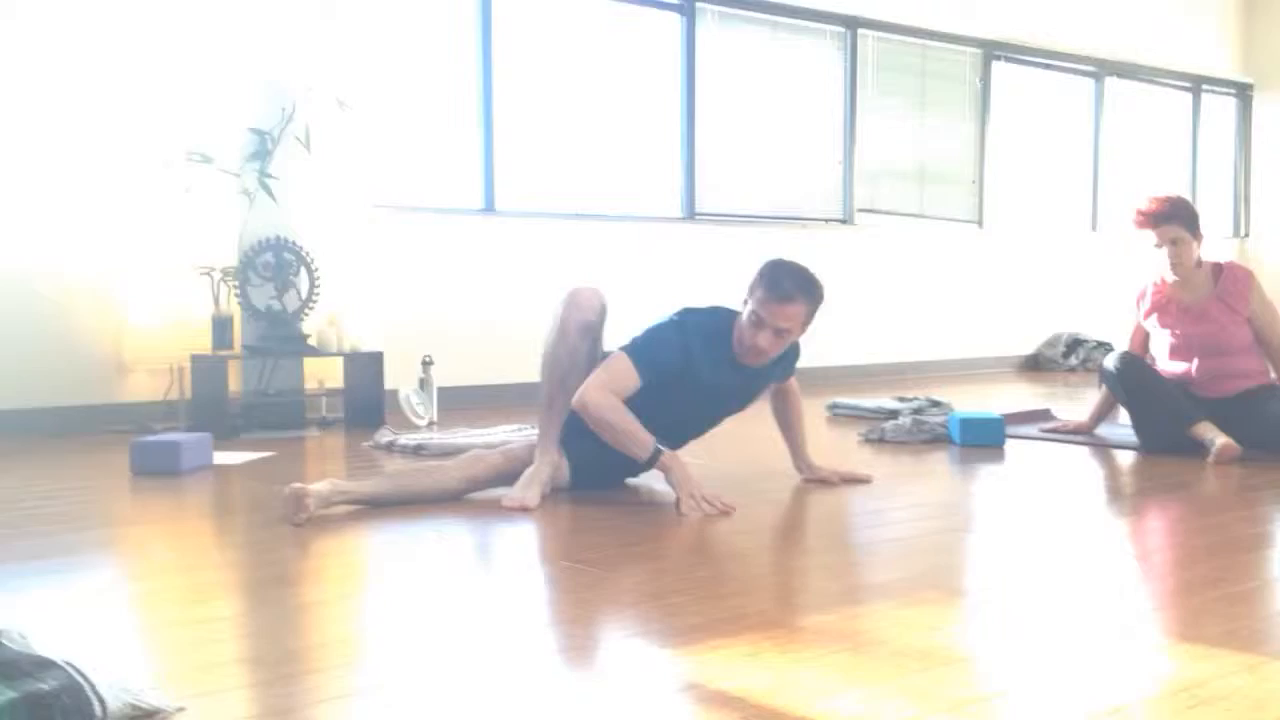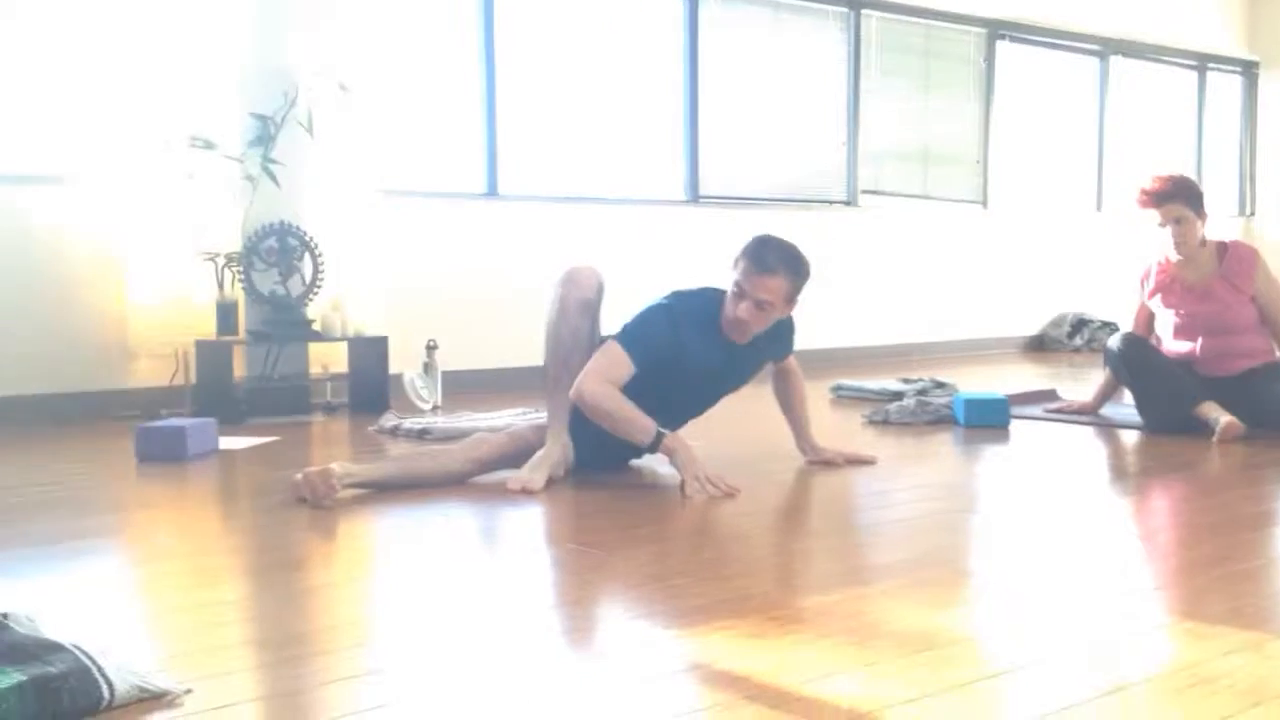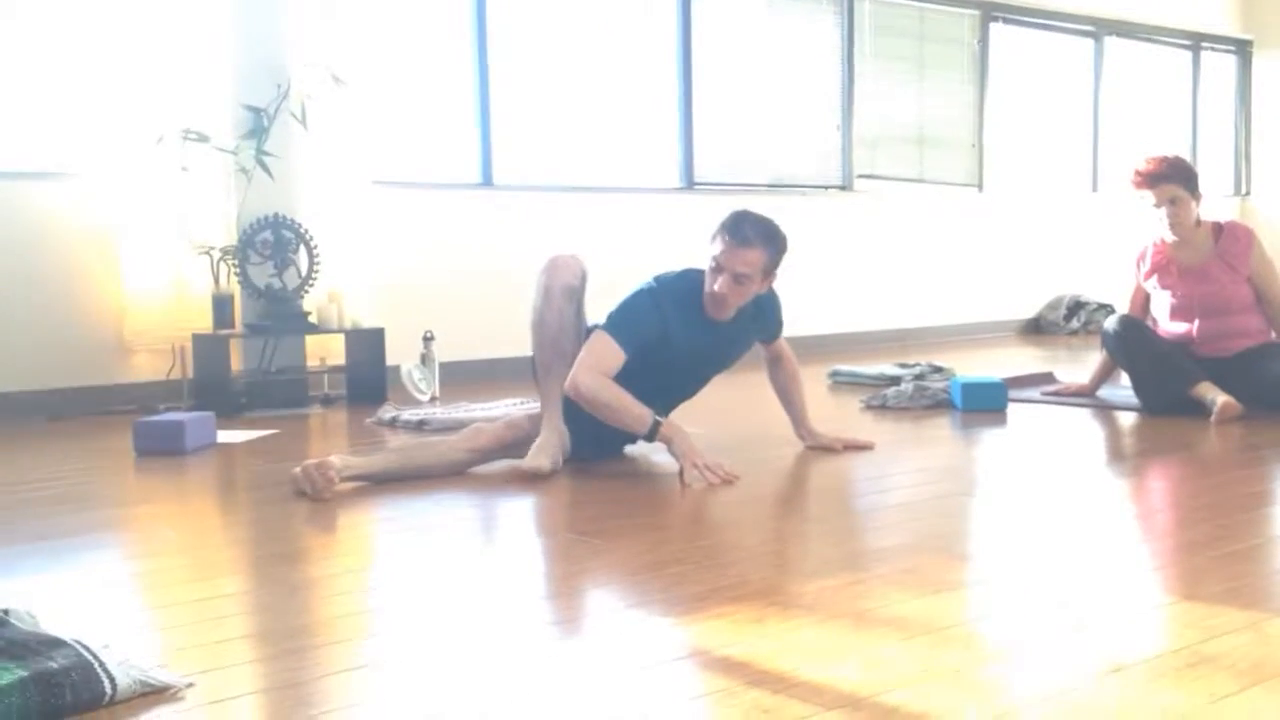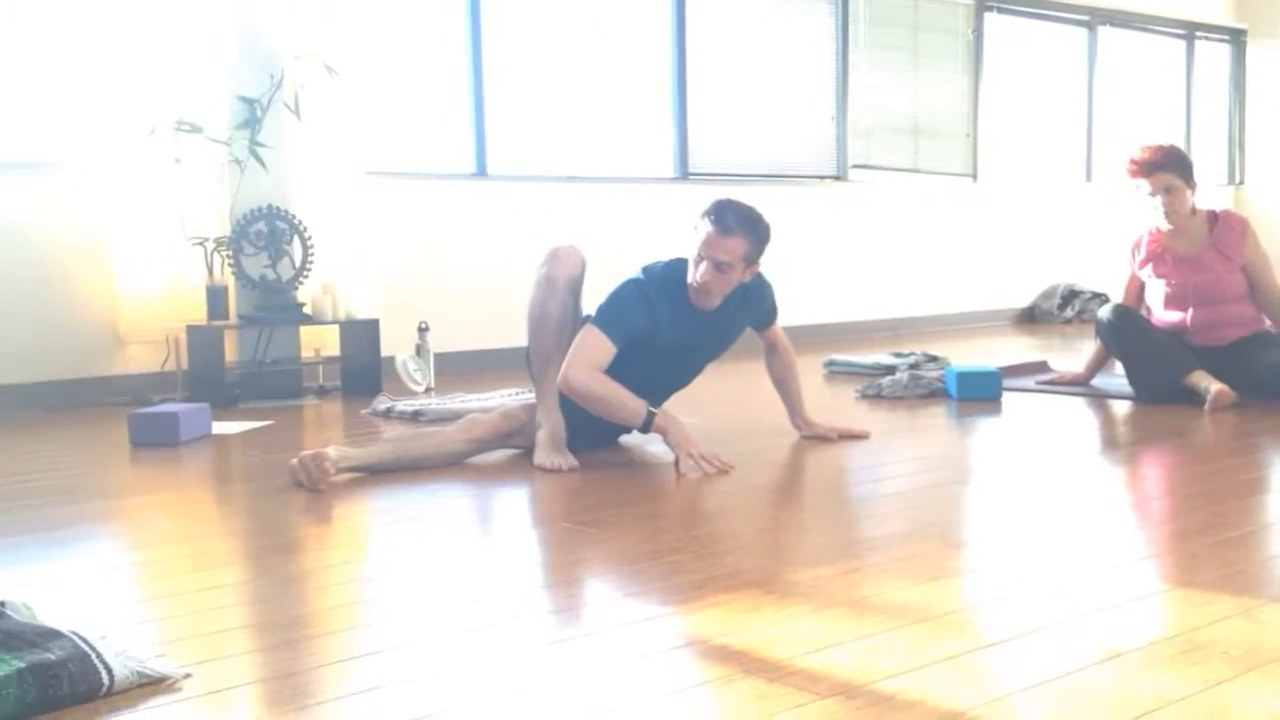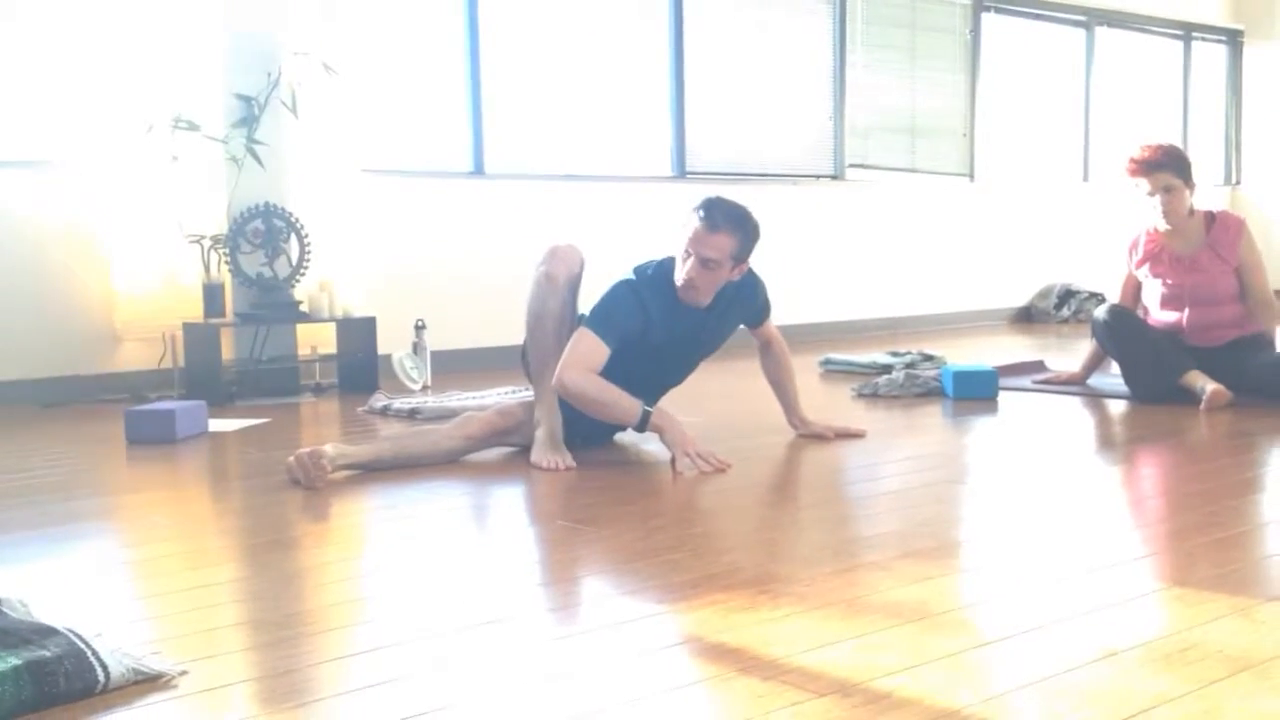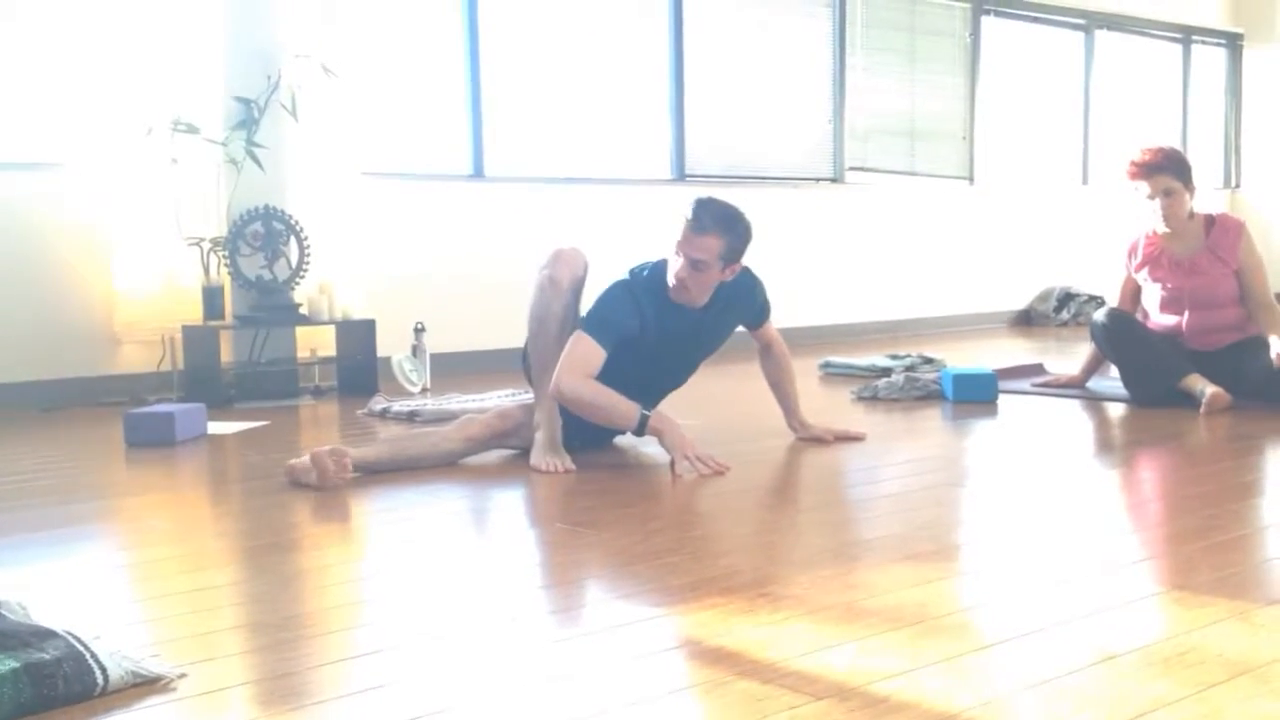
dt=0.3s
person 1, frame 1
left shoulder: (780, 351)
right shoulder: (687, 333)
left elbow: (785, 392)
right elbow: (590, 399)
left wrist: (805, 464)
right wrist: (671, 463)
left hip: (619, 463)
right hip: (589, 428)
left knee: (493, 468)
left ankle: (338, 493)
person 1, frame 2
left shoulder: (777, 330)
right shoulder: (676, 315)
left elbow: (787, 373)
right elbow: (590, 390)
left wrist: (809, 445)
right wrist: (675, 446)
left hip: (621, 446)
right hip: (588, 411)
left knee: (500, 449)
left ankle: (348, 473)
right ankle: (557, 445)
person 1, frame 3
left shoulder: (762, 308)
right shoulder: (659, 298)
left elbow: (779, 357)
right elbow: (584, 382)
left wrist: (808, 431)
right wrist: (672, 433)
left hip: (611, 433)
right hip: (580, 400)
left knee: (496, 439)
left ankle: (346, 467)
person 1, frame 4
left shoulder: (753, 295)
right shoulder: (646, 291)
left elbow: (776, 345)
right elbow: (576, 376)
left wrist: (802, 420)
right wrist: (666, 424)
left hip: (610, 418)
right hip: (572, 388)
left knee: (493, 430)
left ankle: (345, 458)
right ankle: (549, 425)
person 1, frame 5
left shoulder: (744, 291)
right shoulder: (637, 292)
left elbow: (770, 343)
right elbow: (572, 379)
left wrist: (799, 420)
right wrist: (662, 422)
left hip: (610, 417)
right hip: (564, 384)
left knee: (491, 427)
left ankle: (342, 456)
right ankle: (548, 423)
person 1, frame 6
left shoulder: (742, 290)
right shoulder: (633, 294)
left elbow: (771, 345)
right elbow: (569, 383)
left wrist: (798, 423)
right wrist: (661, 425)
left hip: (607, 419)
right hip: (565, 388)
left knee: (492, 430)
left ankle: (349, 461)
right ankle: (546, 428)
person 2, frame 1
left shoulder: (1239, 281)
right shoulder: (1149, 298)
right elbow: (1125, 372)
right wrist: (1090, 422)
left hip: (1246, 403)
right hip: (1179, 407)
right knee: (1116, 362)
right ankle: (1211, 436)
person 2, frame 2
left shoulder: (1244, 260)
right shoulder: (1153, 277)
right elbow: (1129, 353)
right wrist: (1095, 402)
left hip: (1250, 382)
right hip: (1184, 387)
right knee: (1119, 344)
right ankle: (1213, 416)
person 2, frame 3
left shoulder: (1239, 240)
right shoulder: (1149, 259)
right elbow: (1125, 336)
right wrist: (1092, 385)
left hip: (1247, 361)
right hip: (1180, 369)
right knee: (1116, 326)
right ankle: (1211, 396)
person 2, frame 4
left shoulder: (1234, 229)
right shoulder: (1144, 248)
right elbow: (1119, 323)
right wrist: (1087, 373)
left hip: (1241, 350)
right hip: (1174, 356)
right knee: (1110, 315)
right ankle: (1205, 385)
person 2, frame 5
left shoulder: (1230, 230)
right shoulder: (1140, 248)
right elbow: (1115, 325)
right wrist: (1083, 372)
left hip: (1235, 350)
right hip: (1168, 357)
right knee: (1106, 316)
right ankle: (1200, 384)
person 2, frame 6
left shoulder: (1230, 233)
right shoulder: (1140, 251)
right elbow: (1113, 327)
right wrist: (1082, 375)
left hip: (1234, 354)
right hip: (1167, 361)
right knee: (1104, 320)
right ankle: (1200, 387)
